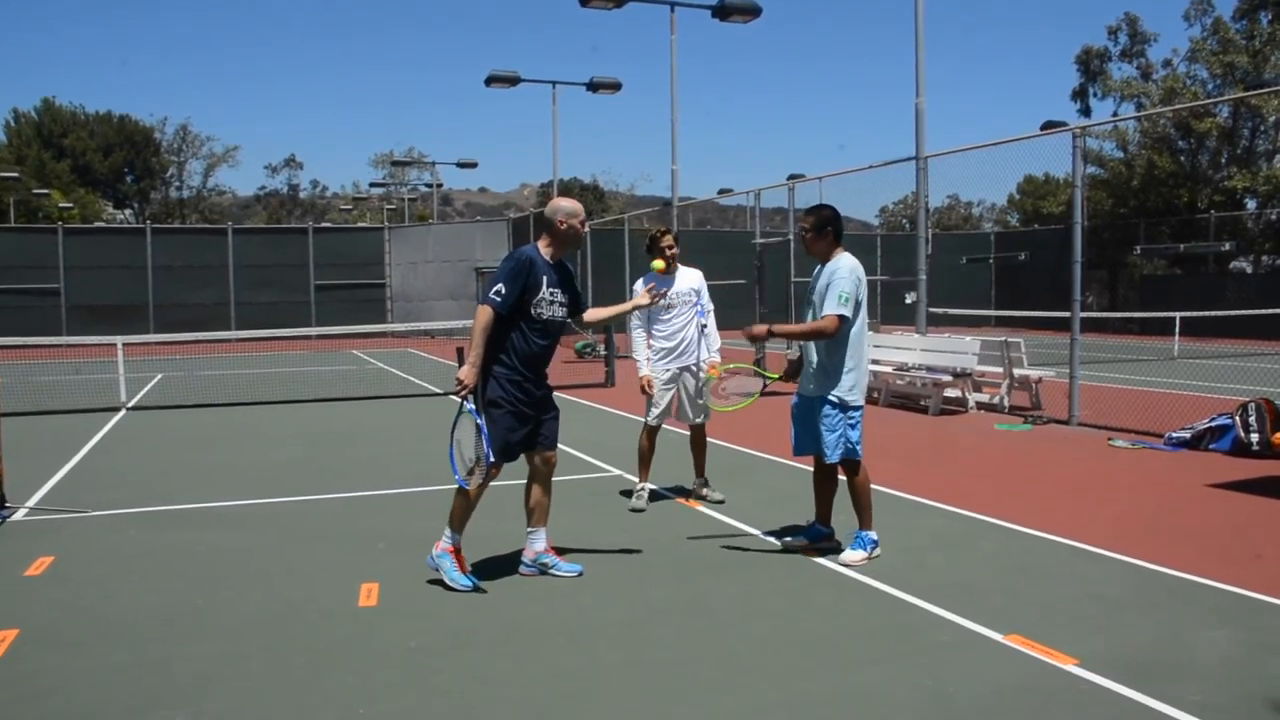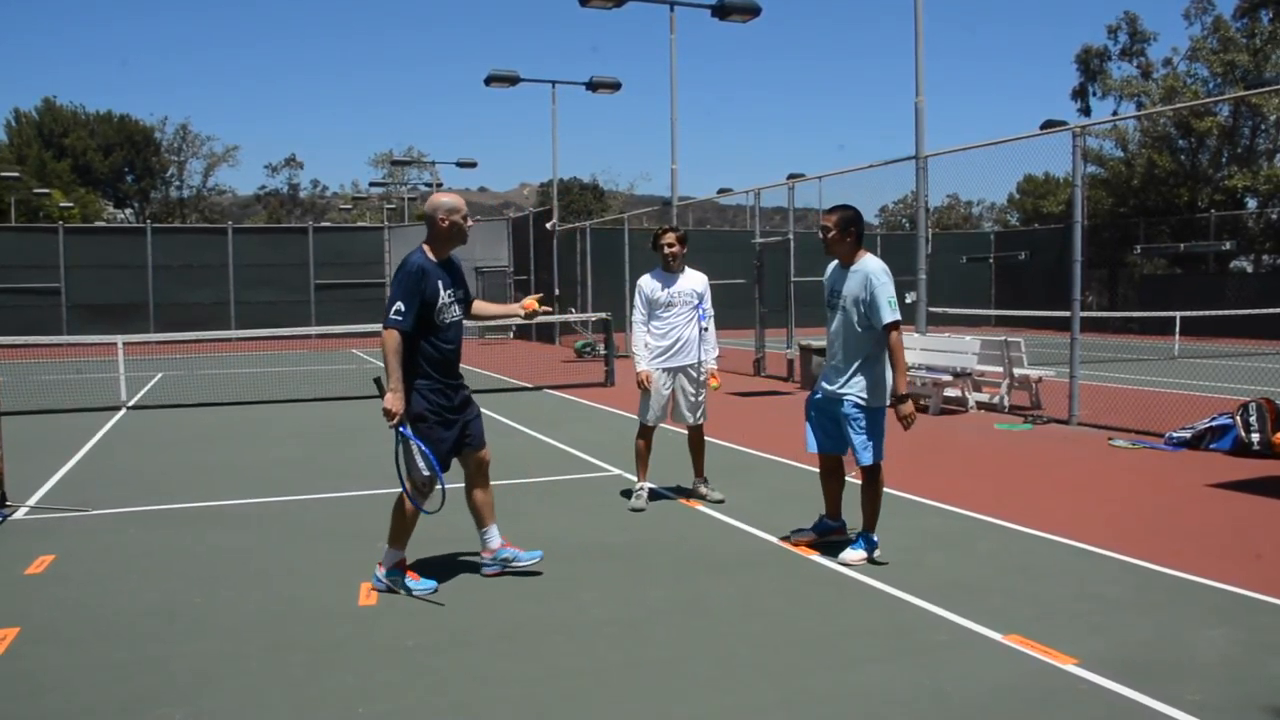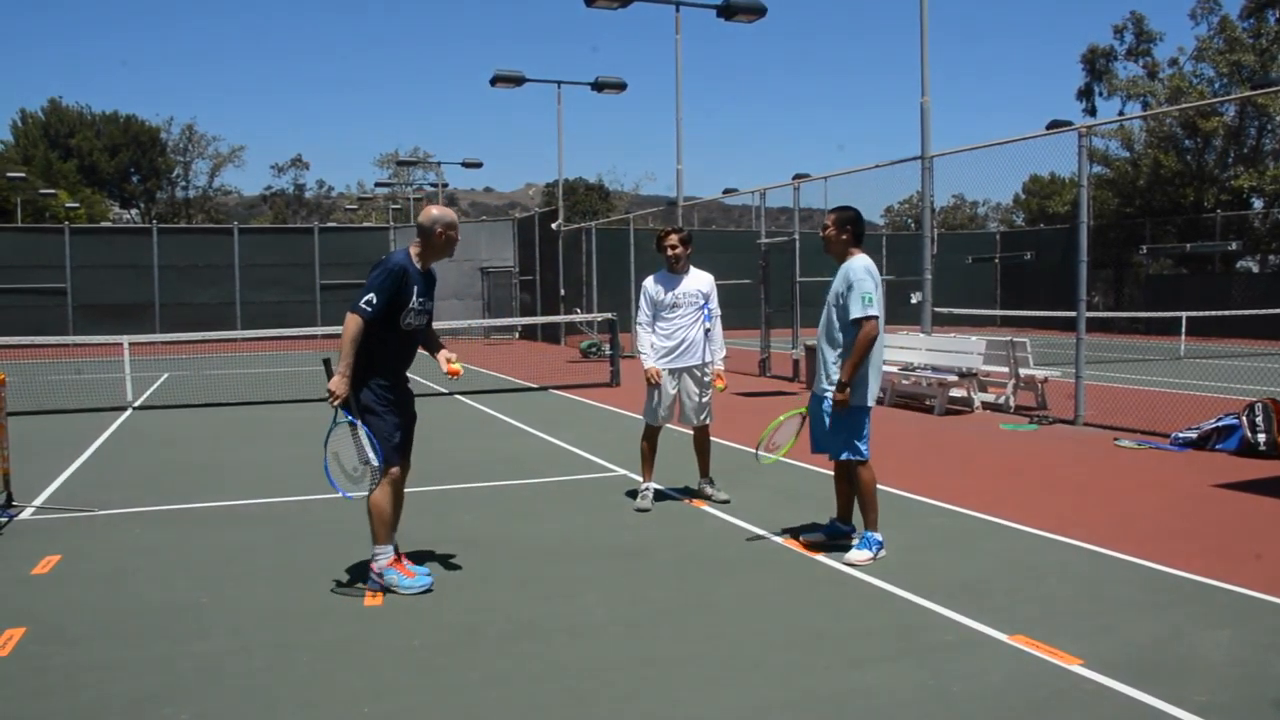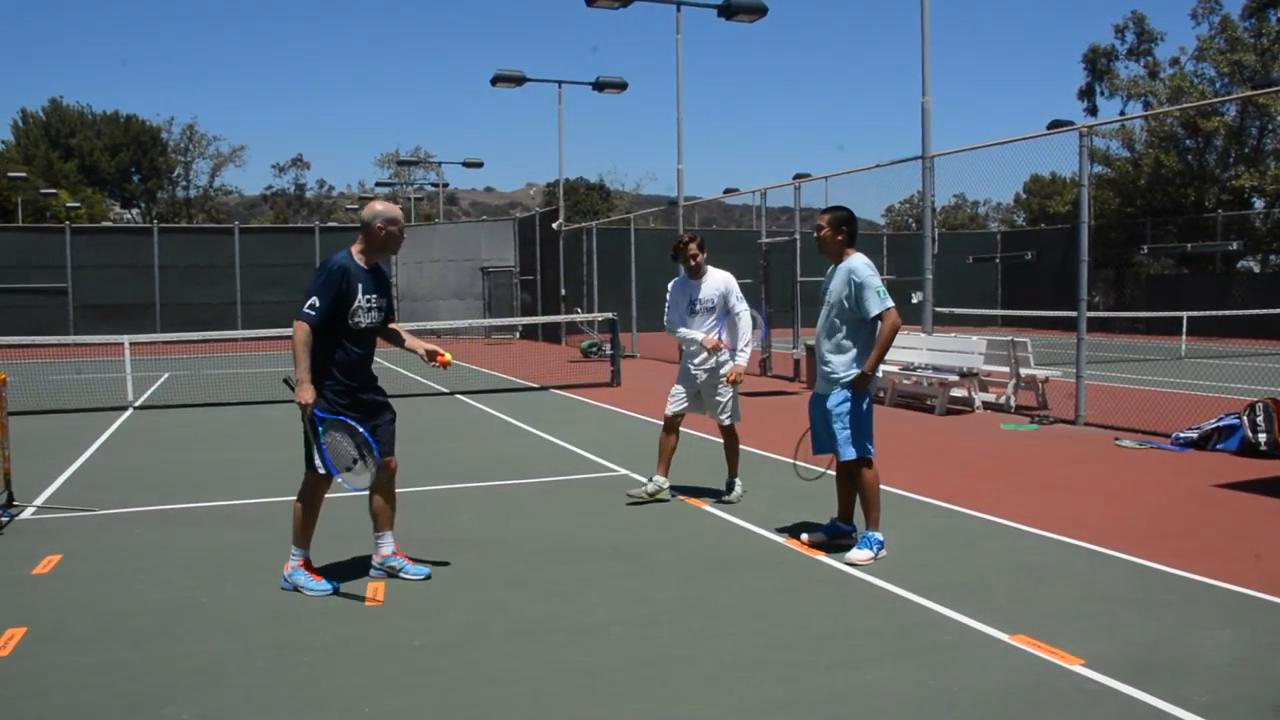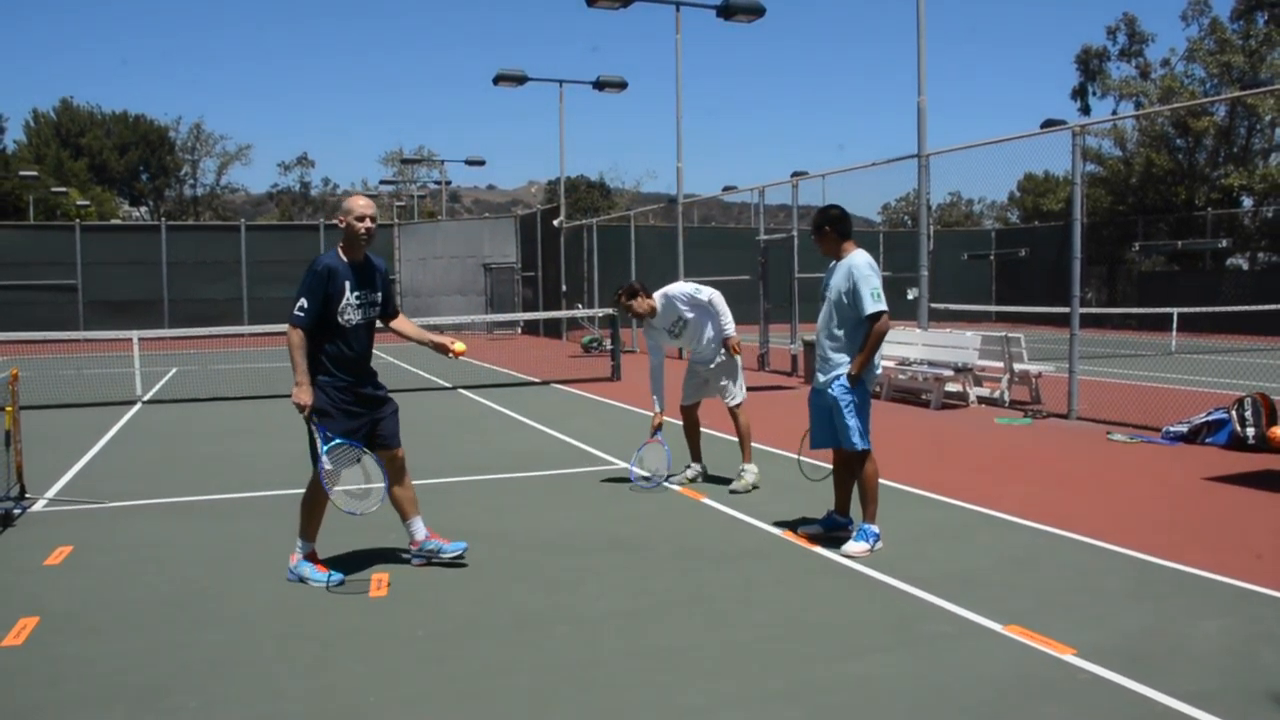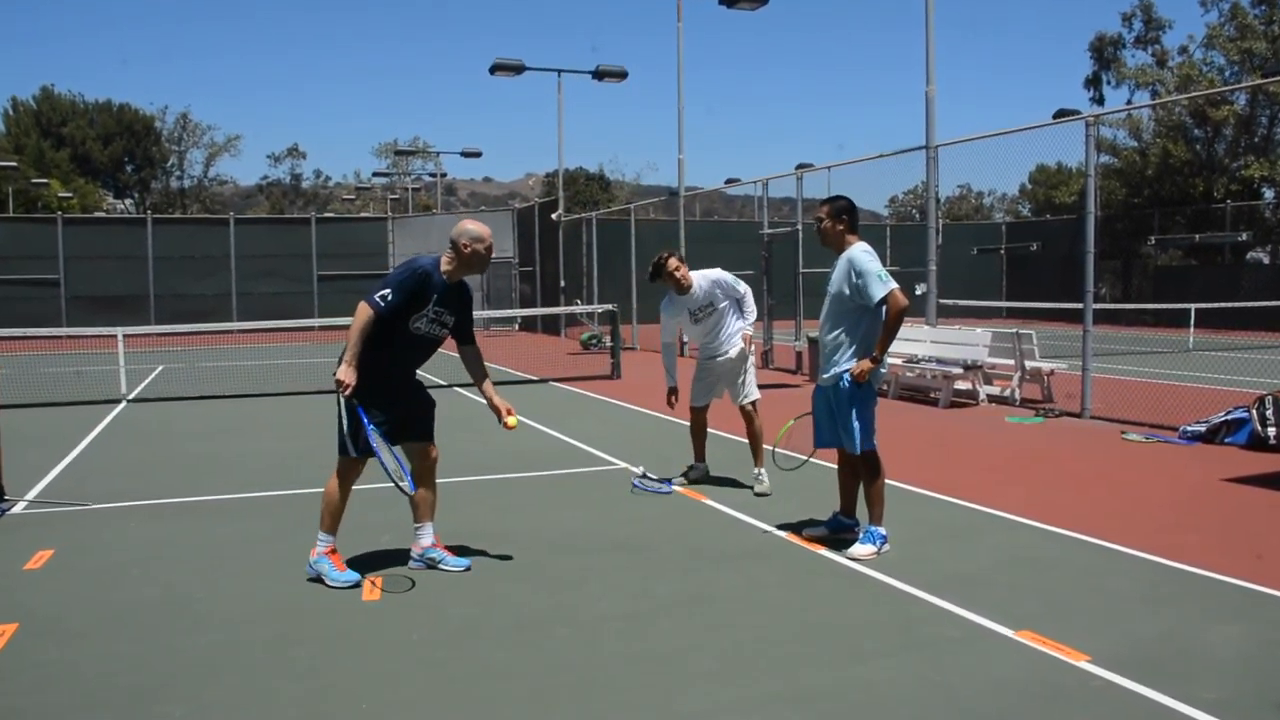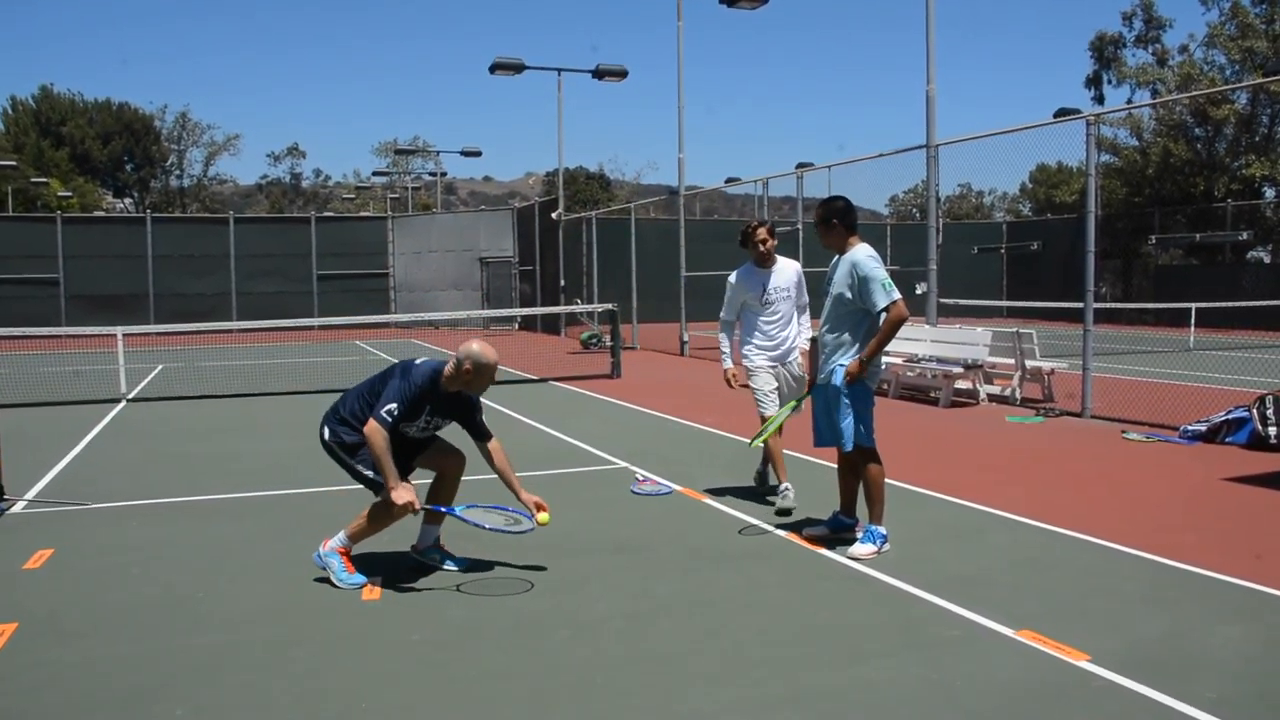
dt=0.7s
person 1, frame 1
left shoulder: (564, 271)
right shoulder: (522, 261)
left elbow: (581, 314)
right elbow: (487, 309)
left wrist: (633, 304)
right wrist: (471, 364)
left hip: (536, 386)
right hip: (503, 383)
left knee: (543, 463)
right knee: (488, 466)
left ankle: (536, 553)
right ankle: (446, 550)
person 1, frame 2
left shoulder: (451, 265)
right shoulder: (415, 269)
right elbow: (392, 331)
left wrist: (516, 309)
right wrist: (395, 390)
left hip: (454, 388)
right hip: (424, 394)
left knee: (478, 462)
left ankle: (494, 550)
right ankle: (389, 567)
person 1, frame 3
left shoulder: (428, 276)
right shoulder: (394, 268)
right elbow: (356, 317)
left wrist: (440, 351)
right wrist: (343, 373)
left hip: (396, 384)
right hip: (371, 386)
left knee: (400, 469)
right knee: (386, 472)
left ankle: (389, 554)
right ankle: (383, 563)
person 1, frame 4
left shoulder: (380, 274)
right shoulder: (336, 268)
right elbow: (303, 324)
left wrist: (419, 346)
right wrist: (304, 382)
left hip: (365, 388)
right hip: (328, 392)
left knee: (386, 467)
right knee: (318, 478)
left ankle: (385, 555)
right ankle: (296, 566)
person 1, frame 5
left shoulder: (377, 268)
right shoulder: (324, 269)
left elbow: (391, 317)
right elbow: (297, 327)
left wrist: (432, 340)
right wrist: (302, 383)
left hip: (366, 385)
right hip: (329, 389)
left knee: (395, 459)
left ankle: (421, 540)
right ankle: (302, 558)
person 1, frame 6
left shoulder: (462, 293)
right shoulder: (419, 272)
left elbow: (468, 348)
right elbow: (367, 308)
left wrist: (491, 396)
right wrist: (349, 364)
left hip: (403, 380)
right hip: (365, 378)
left knee: (426, 457)
right knee: (352, 463)
left ankle: (424, 546)
right ankle: (323, 553)
person 1, frame 7
left shoulder: (463, 398)
right shoulder: (416, 379)
left elbow: (488, 444)
right elbow: (372, 430)
left wrist: (522, 494)
right wrist: (395, 487)
right hip: (344, 432)
left knee: (453, 461)
right knee: (404, 498)
left ankle: (427, 545)
right ankle: (334, 550)
person 2, frame 1
left shoulder: (845, 270)
right shoulder: (823, 269)
left elbow: (828, 327)
left wrist: (771, 331)
right wrist: (799, 361)
left hip: (837, 388)
right hip: (813, 386)
left knee: (848, 460)
right knee: (821, 460)
left ankle: (867, 536)
right ankle: (821, 529)
person 2, frame 2
left shoulder: (874, 273)
right shoulder: (832, 270)
left elbow: (892, 333)
left wrist: (902, 393)
left hip: (862, 390)
right hip: (830, 385)
left knee: (868, 463)
right knee: (827, 456)
left ankle: (868, 538)
right ankle: (832, 522)
person 2, frame 3
left shoulder: (858, 269)
right shoulder: (844, 269)
left elbow: (870, 329)
left wrist: (846, 382)
left hip: (846, 388)
right hip: (828, 385)
left knee: (856, 459)
right knee: (839, 458)
left ankle: (873, 537)
right ankle: (842, 525)
person 2, frame 4
left shoulder: (858, 269)
right shoulder: (834, 271)
left elbow: (891, 320)
left wrist: (868, 371)
left hip: (849, 385)
right hip: (827, 384)
left knee: (859, 458)
right knee: (842, 458)
left ankle: (873, 536)
right ankle: (843, 524)
person 2, frame 5
left shoulder: (859, 266)
right shoulder: (835, 267)
left elbow: (881, 322)
left wrist: (855, 370)
left hip: (847, 379)
right hip: (826, 376)
left knee: (858, 450)
right knee: (839, 450)
left ankle: (870, 529)
right ankle: (840, 518)
person 2, frame 6
left shoulder: (859, 257)
right shoulder: (842, 260)
left elbow: (898, 303)
left wrist: (875, 357)
left hip: (852, 375)
right hip: (831, 374)
left knee: (862, 451)
right knee: (844, 450)
left ankle: (876, 531)
right ankle: (846, 519)
person 2, frame 7
left shoulder: (862, 260)
right shoulder: (839, 261)
left elbow: (898, 312)
left wrist: (864, 360)
right wrist: (817, 367)
left hip: (850, 375)
right hip: (829, 374)
left knee: (862, 449)
right knee: (843, 449)
left ankle: (876, 530)
right ankle: (845, 518)
person 3, frame 1
left shoulder: (695, 277)
right shoulder: (643, 286)
left elbow: (708, 317)
right elbow: (638, 330)
left wrist: (714, 354)
right wrist: (643, 370)
left hip: (695, 362)
right hip: (661, 366)
left knee: (698, 424)
right knee: (651, 426)
left ankle: (700, 483)
right ankle: (642, 487)
person 3, frame 2
left shoulder: (699, 280)
right shoulder: (646, 282)
left elbow: (707, 323)
right elbow: (639, 325)
left wrist: (711, 361)
right wrist: (640, 365)
left hip: (692, 363)
right hip: (656, 365)
left knee: (696, 424)
right knee: (647, 425)
left ankle: (699, 483)
right ankle: (641, 486)
person 3, frame 3
left shoulder: (705, 280)
right shoulder: (651, 283)
left elbow: (714, 323)
right elbow: (643, 325)
left wrist: (719, 362)
right wrist: (647, 362)
left hip: (698, 364)
right hip: (662, 366)
left knee: (701, 426)
right knee: (652, 426)
left ankle: (705, 482)
right ankle: (646, 486)
person 3, frame 4
left shoulder: (724, 280)
right shoulder: (675, 288)
left elbow: (743, 318)
right elbow: (672, 327)
left wrist: (740, 360)
right wrist: (701, 338)
left hip: (721, 367)
right hip: (690, 367)
left knee: (726, 425)
right knee: (671, 419)
left ankle: (734, 482)
right ankle: (659, 482)
person 3, frame 5
left shoulder: (673, 293)
right shoulder: (650, 330)
left elbow: (714, 296)
right elbow: (656, 368)
left wrist: (730, 332)
right wrist: (658, 410)
left hip: (723, 351)
right hip: (698, 360)
left knee: (735, 407)
right knee: (687, 409)
left ankle: (748, 468)
right ankle: (697, 466)
person 3, frame 6
left shoulder: (714, 278)
right shoulder: (669, 308)
left elbow: (745, 293)
right elbow: (668, 344)
left wrist: (748, 328)
right wrist: (671, 382)
left hip: (736, 350)
right hip: (708, 358)
left knee: (749, 409)
right knee: (697, 411)
left ankle: (760, 471)
right ankle: (699, 467)
person 3, frame 7
left shoulder: (793, 269)
right shoulder: (738, 280)
right elbow: (726, 323)
left wrist: (803, 343)
right wrist: (727, 362)
left hip: (791, 357)
right hip: (759, 359)
right knee: (769, 419)
left ankle: (764, 466)
right ankle: (784, 487)
